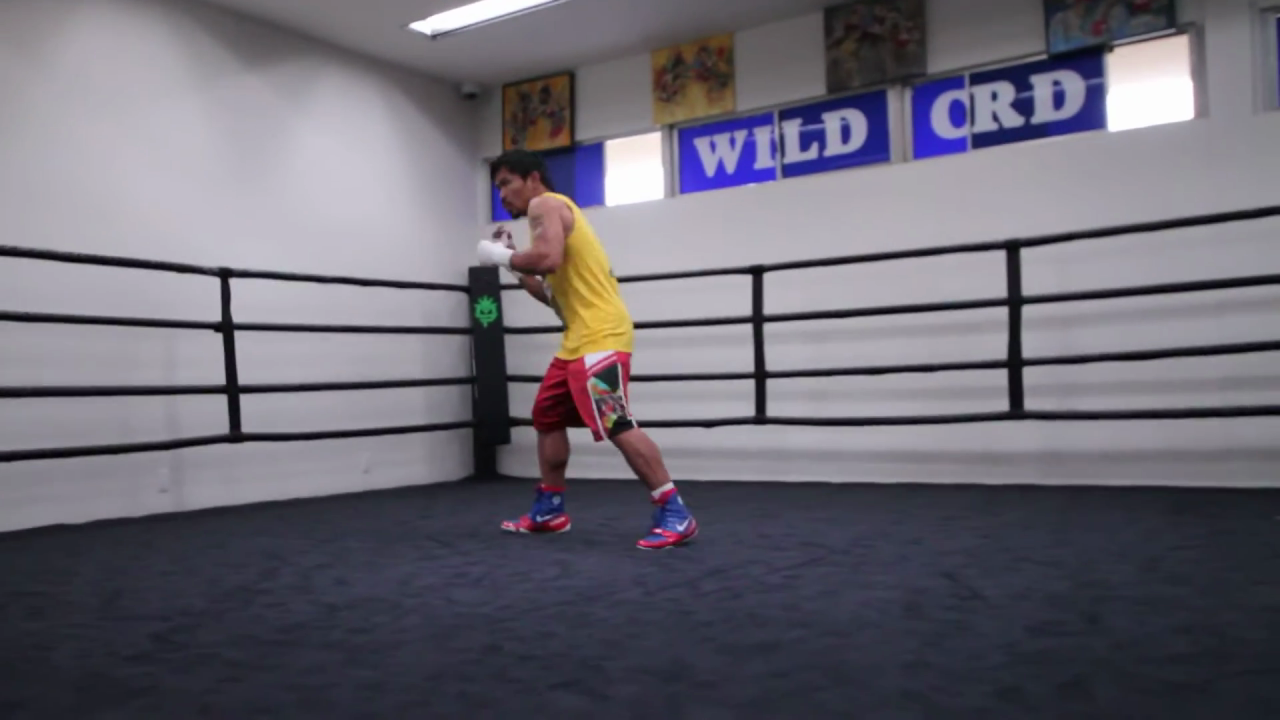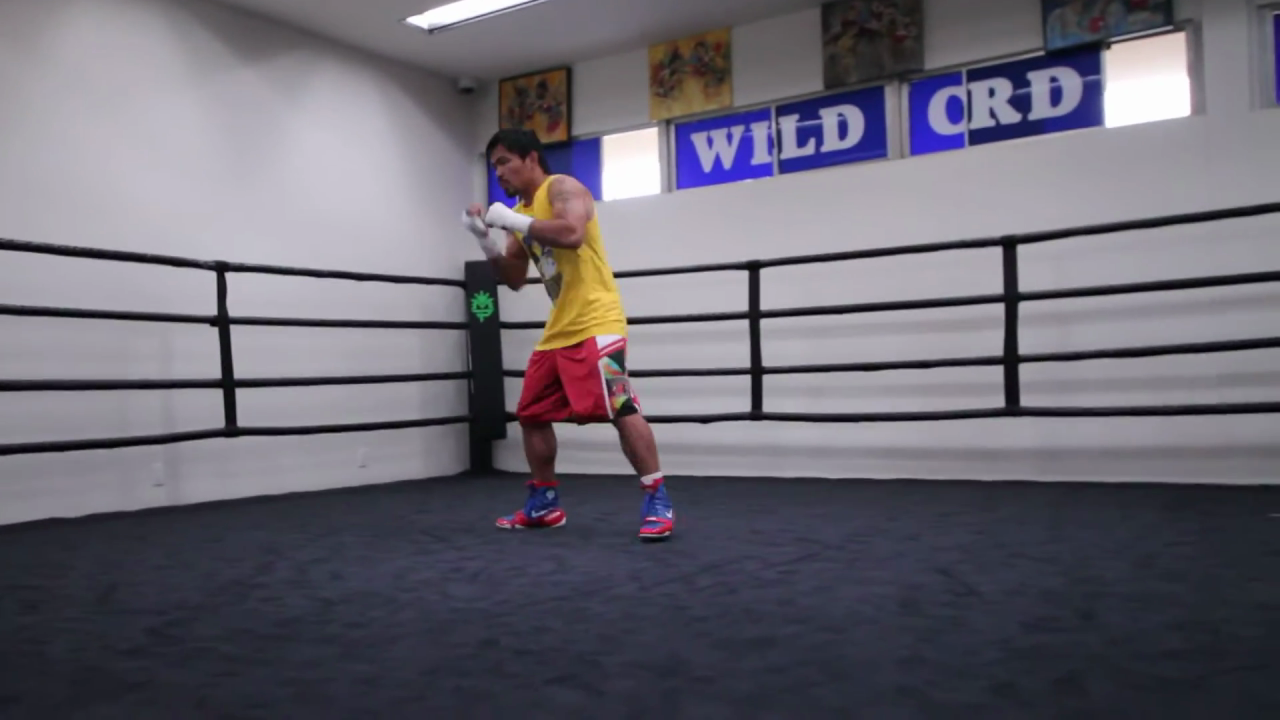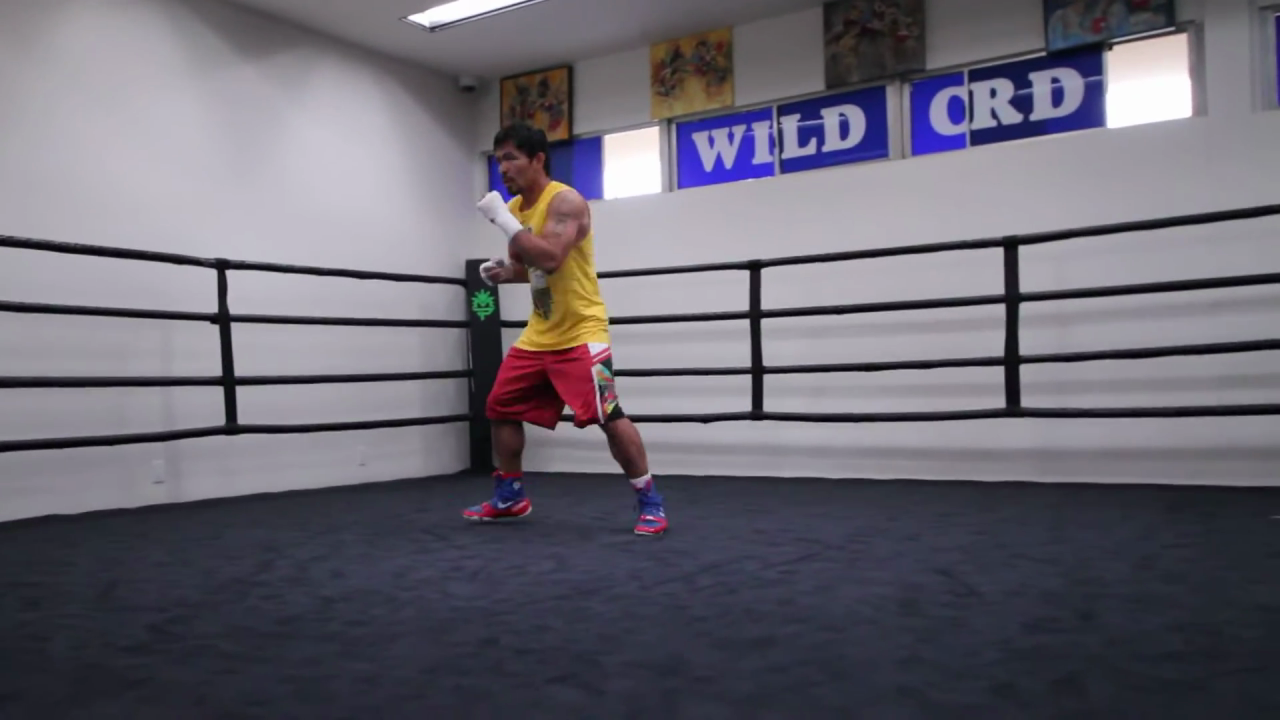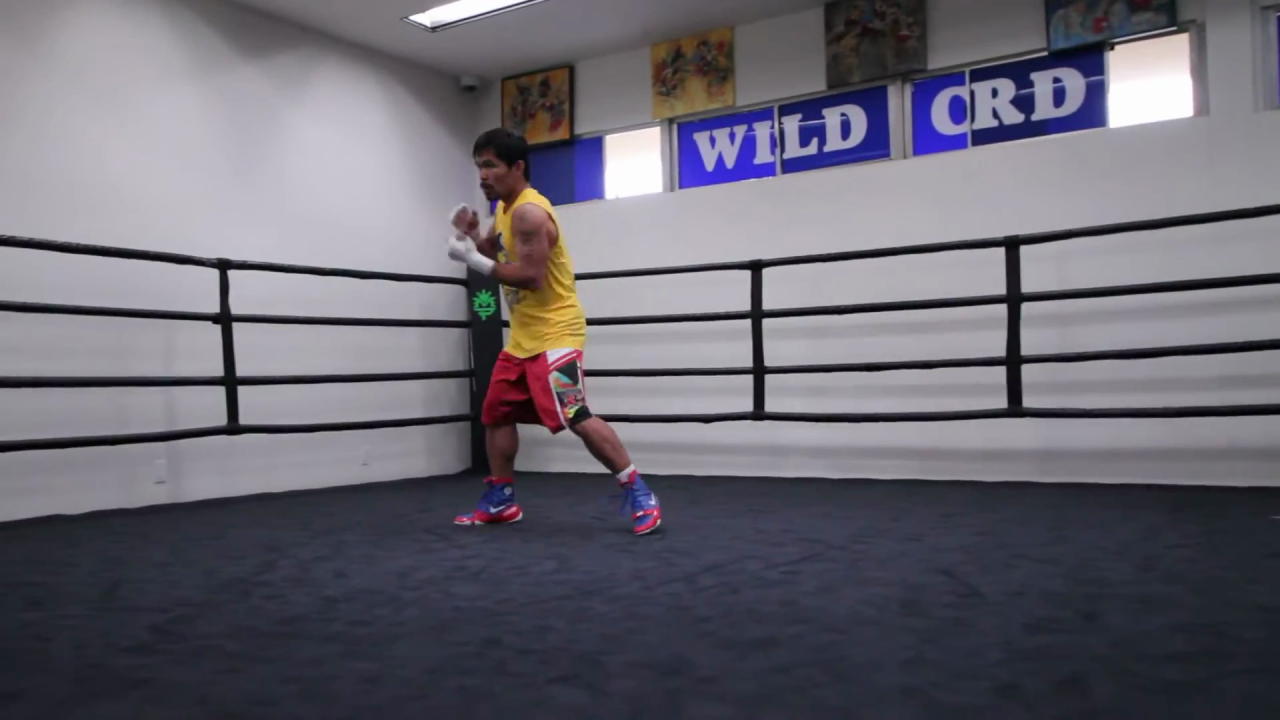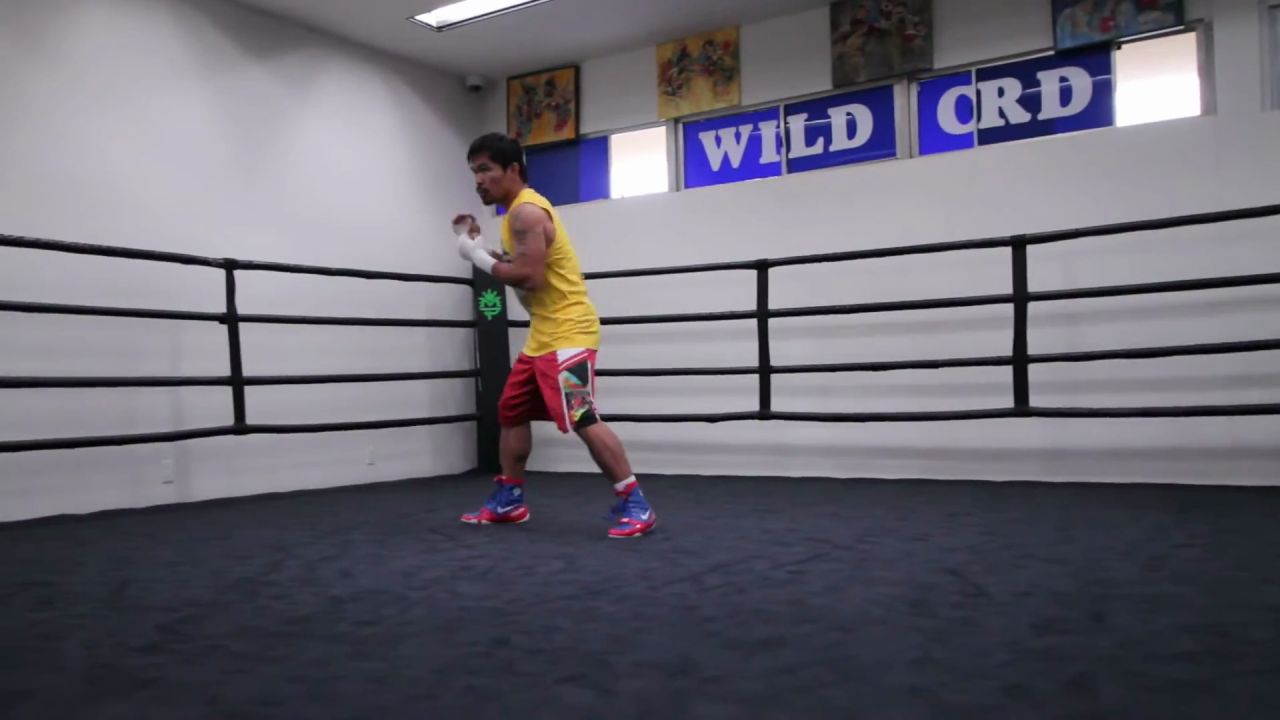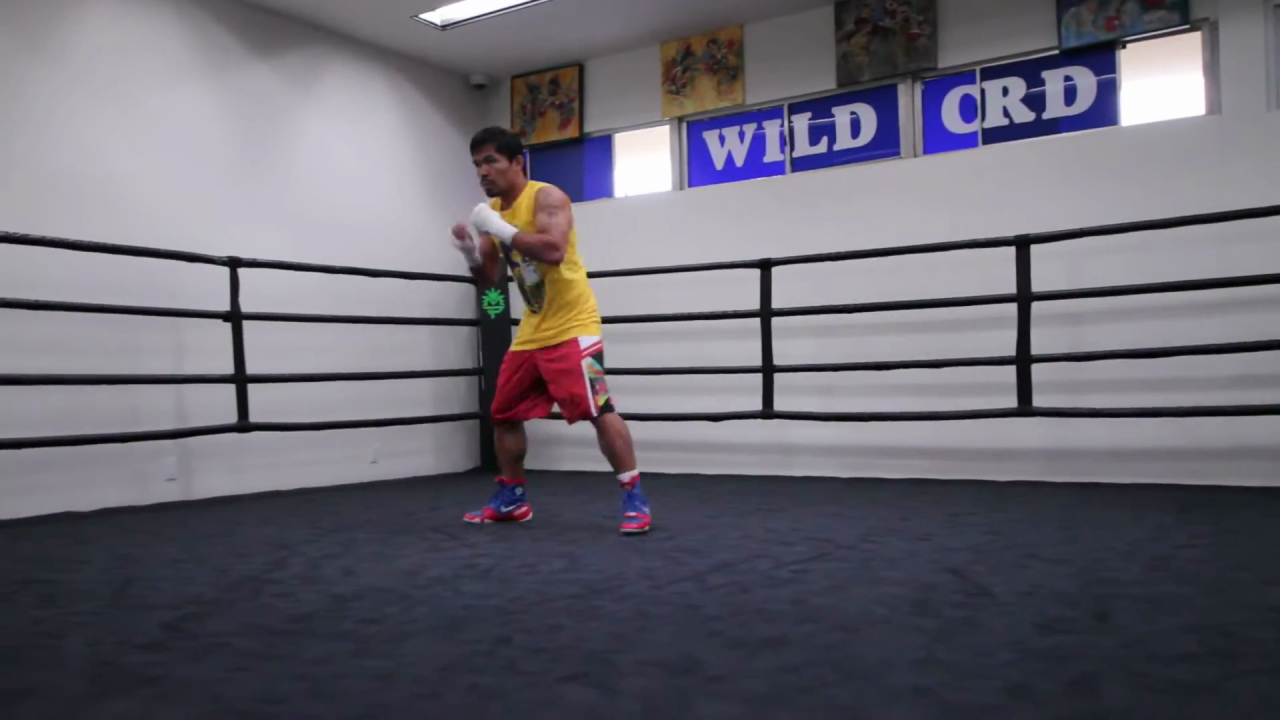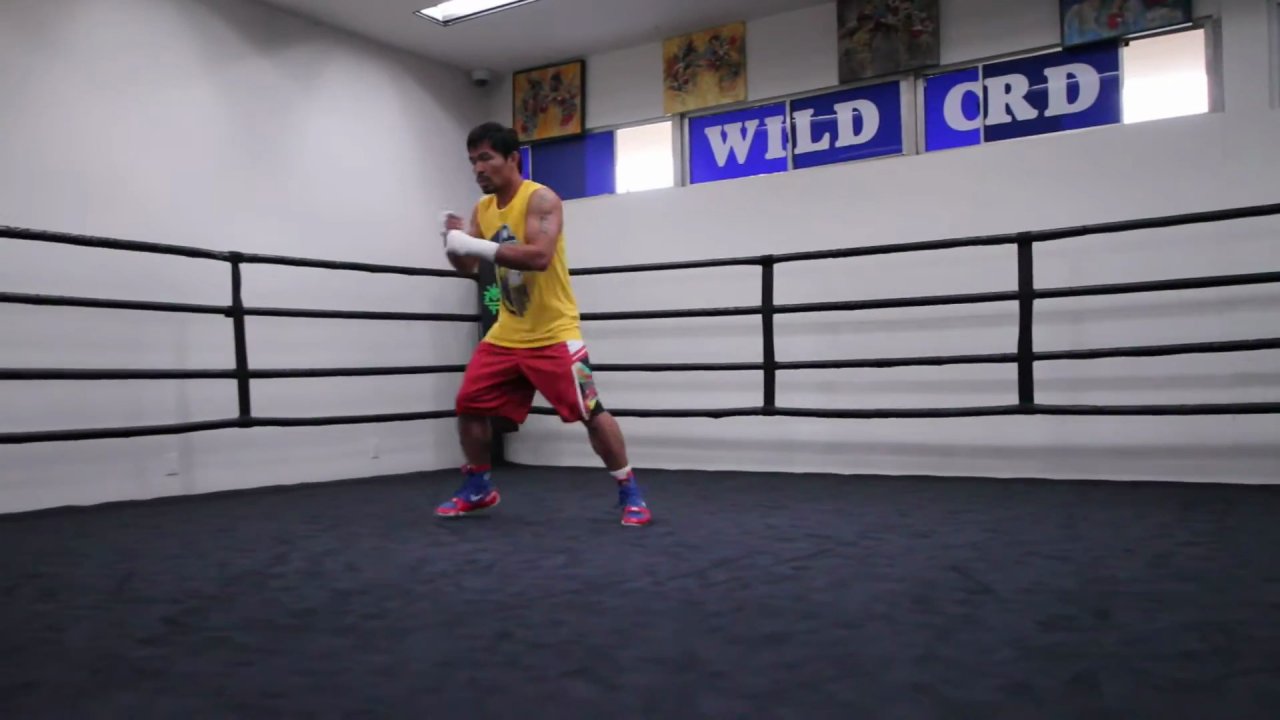
dt=0.2s
person 1, frame 1
left shoulder: (547, 205)
right shoulder: (548, 218)
left elbow: (546, 258)
left wrist: (498, 255)
right wrist: (518, 273)
left hip: (599, 336)
right hip: (576, 340)
left knee: (618, 425)
right knee: (547, 418)
left ankle: (675, 514)
right ankle: (549, 510)
person 1, frame 2
left shoulder: (563, 187)
right shoulder: (522, 211)
left elbow: (571, 234)
right elbow: (513, 278)
left wrist: (515, 222)
right wrist: (485, 235)
left hip: (595, 321)
right hip: (559, 330)
left knee: (619, 409)
right knee: (532, 414)
left ankle: (658, 502)
right ankle: (544, 505)
person 1, frame 3
left shoulder: (564, 201)
right shoulder: (515, 207)
left elbow: (554, 257)
left wrist: (503, 220)
right wrist: (501, 270)
left hip: (581, 329)
right hip: (539, 335)
left knee: (608, 414)
right knee: (501, 409)
left ankle: (649, 502)
right ankle: (508, 496)
person 1, frame 4
left shoulder: (531, 214)
right shoulder: (509, 208)
left elbow: (527, 277)
right elbow: (490, 253)
left wrist: (474, 259)
right wrist: (467, 232)
left hip: (555, 334)
right hip: (524, 338)
left knee: (577, 417)
right knee: (497, 415)
left ankle: (641, 496)
right ankle: (500, 501)
person 1, frame 5
left shoulder: (529, 211)
right shoulder: (517, 214)
left elbow: (529, 277)
right elbow: (513, 272)
left wrist: (479, 257)
right wrist: (475, 242)
left hip: (569, 332)
right hip: (542, 337)
left knee: (582, 419)
right knee: (511, 412)
left ankle: (636, 505)
right ankle: (509, 499)
person 1, frame 6
left shoulder: (546, 196)
right shoulder: (493, 210)
left elbow: (554, 248)
right elbow: (488, 277)
left wrist: (499, 229)
right wrist: (473, 250)
left hip: (573, 326)
right hip: (532, 334)
left knee: (598, 409)
right knee: (504, 413)
left ankle: (635, 499)
right ankle: (511, 499)
person 1, frame 7
left shoulder: (539, 199)
right shoulder: (484, 207)
left elbow: (539, 258)
right elbow: (465, 267)
left wrist: (476, 246)
right wrist: (455, 241)
left hip: (553, 331)
right hip: (507, 334)
left knee: (589, 412)
right knee: (468, 405)
left ankle: (630, 494)
right ankle: (477, 488)
